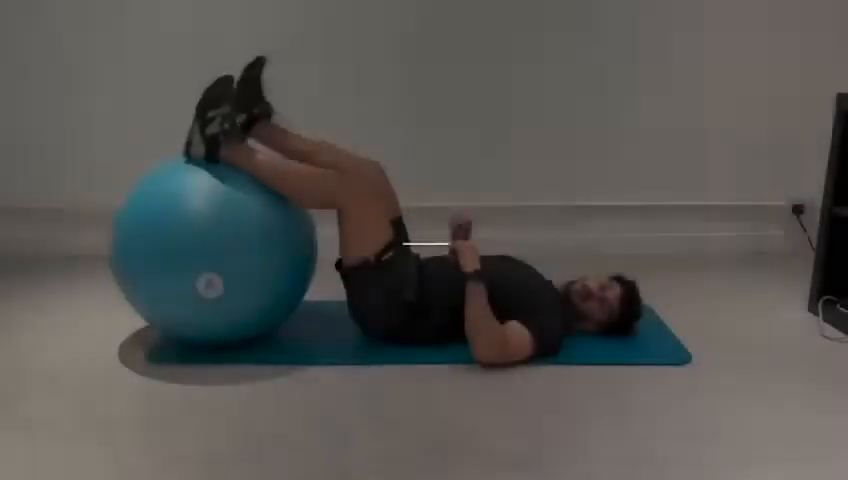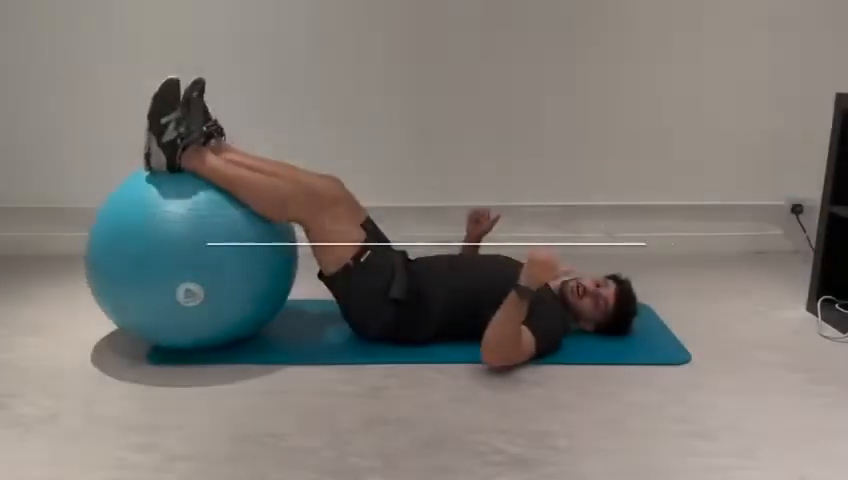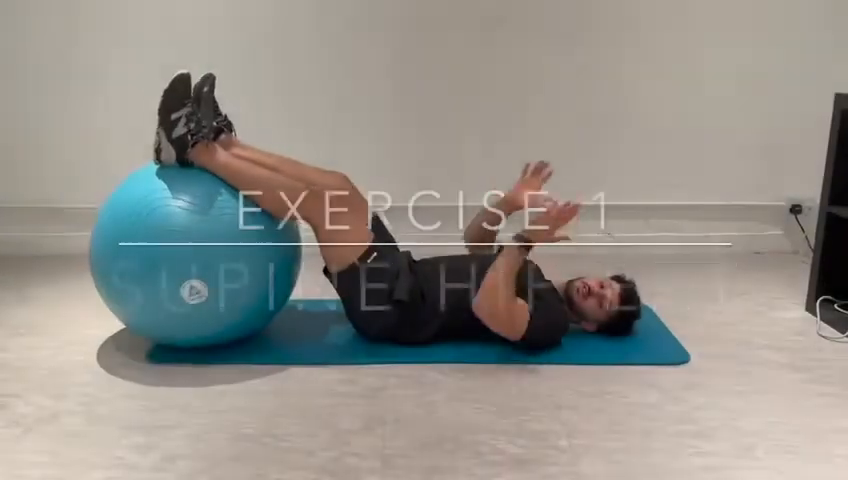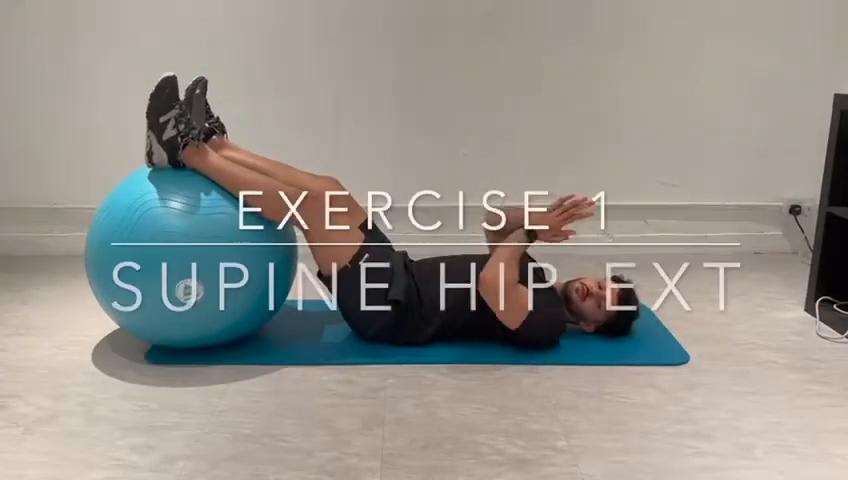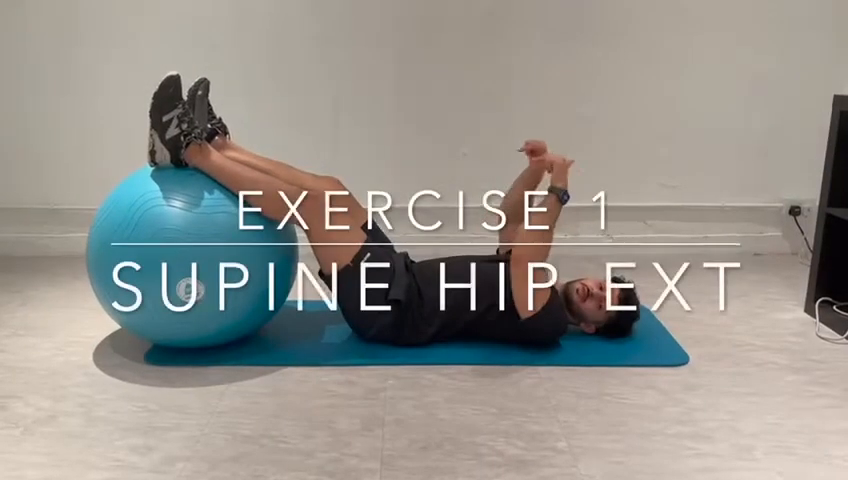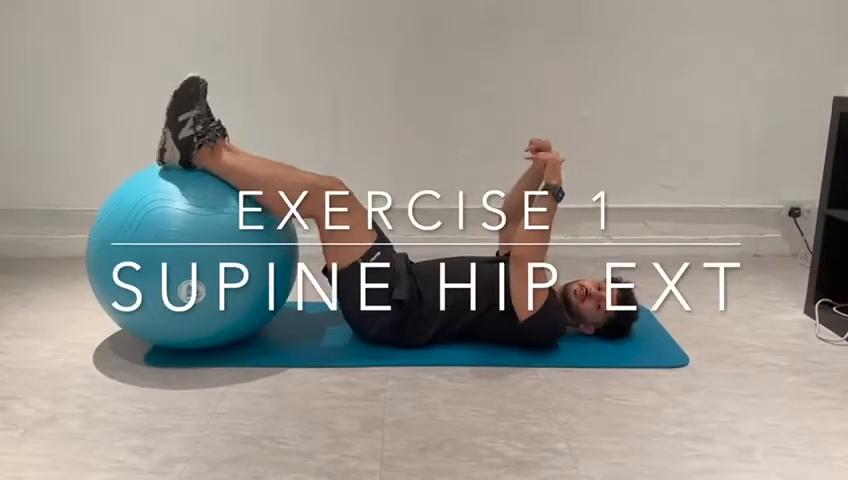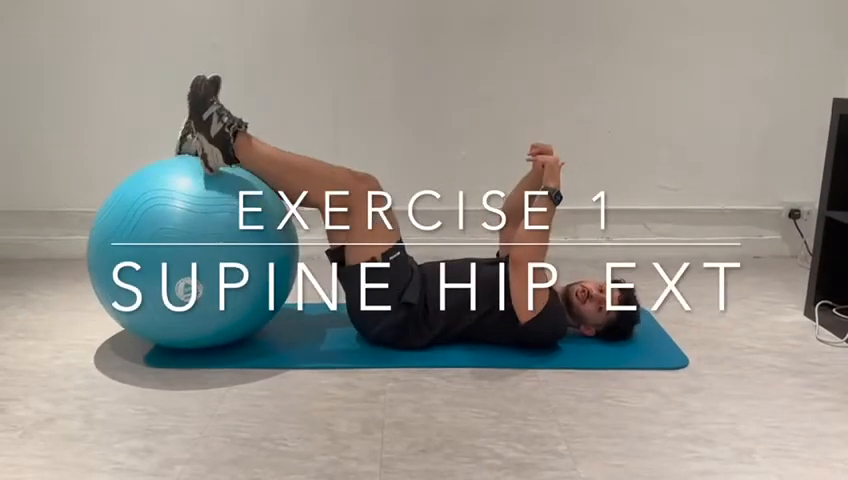
dt=0.4s
person 1, frame 1
left shoulder: (550, 326)
right shoulder: (542, 292)
left elbow: (488, 349)
left wrist: (471, 274)
right wrist: (461, 248)
left hip: (394, 310)
right hip: (411, 280)
left knee: (355, 188)
right knee: (367, 177)
left ankle: (226, 147)
right ankle: (261, 124)
person 1, frame 2
left shoulder: (549, 324)
right shoulder: (542, 294)
left elbow: (495, 353)
left wrist: (525, 288)
right wrist: (474, 240)
left hip: (391, 309)
right hip: (402, 276)
left knee: (317, 201)
right knee: (325, 189)
left ankle: (186, 155)
right ankle: (212, 146)
person 1, frame 3
left shoulder: (549, 323)
right shoulder: (541, 284)
left elbow: (486, 306)
right elbow: (474, 247)
left wrist: (526, 239)
right wrist: (504, 208)
left hip: (395, 309)
right hip: (403, 278)
left knee: (325, 198)
right knee: (334, 187)
left ankle: (195, 149)
right ankle: (219, 140)
person 1, frame 4
left shoulder: (545, 323)
right shoulder: (536, 278)
left elbow: (489, 284)
right elbow: (496, 227)
left wrist: (531, 230)
right wrist: (540, 222)
left hip: (391, 310)
right hip: (400, 277)
left knee: (315, 203)
right knee: (326, 191)
left ankle: (187, 151)
right ankle: (214, 142)
person 1, frame 5
left shoulder: (546, 322)
right shoulder: (537, 287)
left elbow: (522, 257)
right elbow: (510, 220)
left wrist: (557, 196)
right wrist: (535, 170)
left hip: (391, 310)
right hip: (399, 279)
left knee: (316, 203)
right knee: (329, 190)
left ankle: (189, 150)
right ankle: (215, 143)
person 1, frame 6
left shoulder: (544, 322)
right shoulder: (535, 290)
left elbow: (523, 256)
right elbow: (510, 221)
left wrist: (552, 191)
right wrist: (538, 169)
left hip: (390, 312)
right hip: (400, 281)
left knee: (327, 197)
right knee: (330, 191)
left ankle: (198, 152)
right ankle: (214, 146)
person 1, frame 7
left shoulder: (548, 324)
right shoulder: (541, 293)
left elbow: (525, 258)
right elbow: (511, 221)
left wrist: (551, 194)
right wrist: (536, 175)
left hip: (393, 312)
right hip: (393, 291)
left knee: (362, 188)
right knee: (331, 191)
left ankle: (234, 142)
right ankle: (226, 150)
